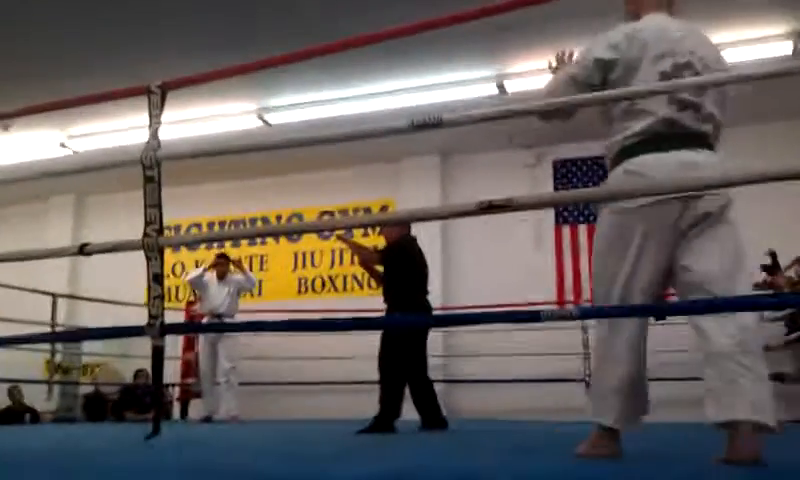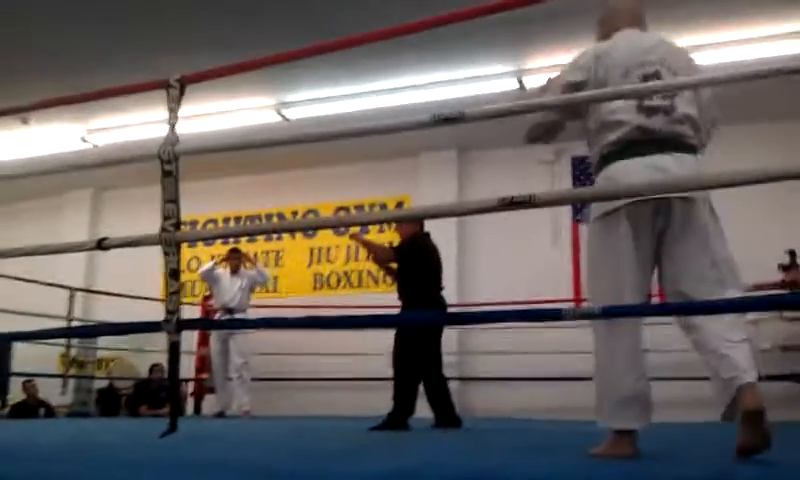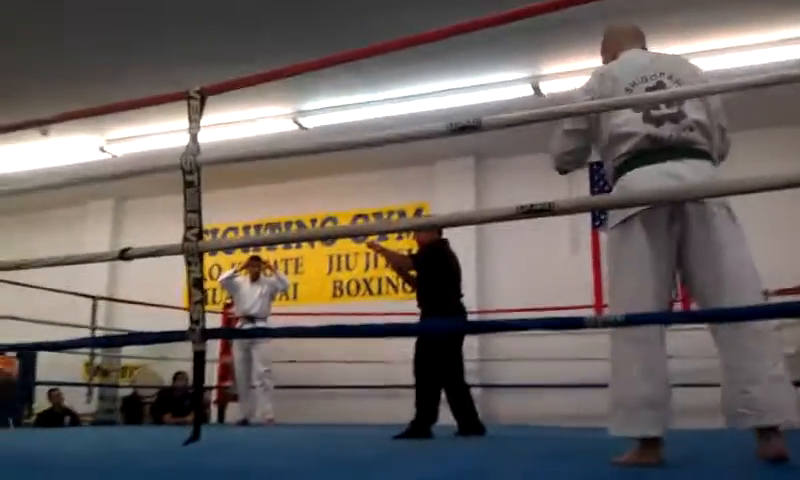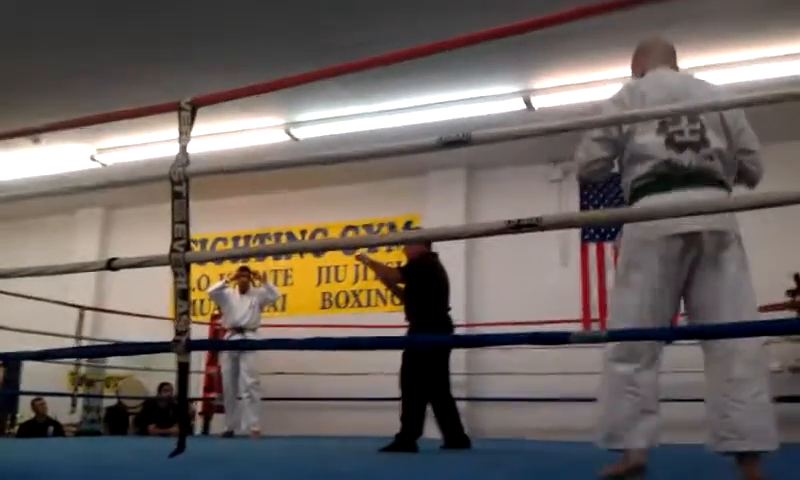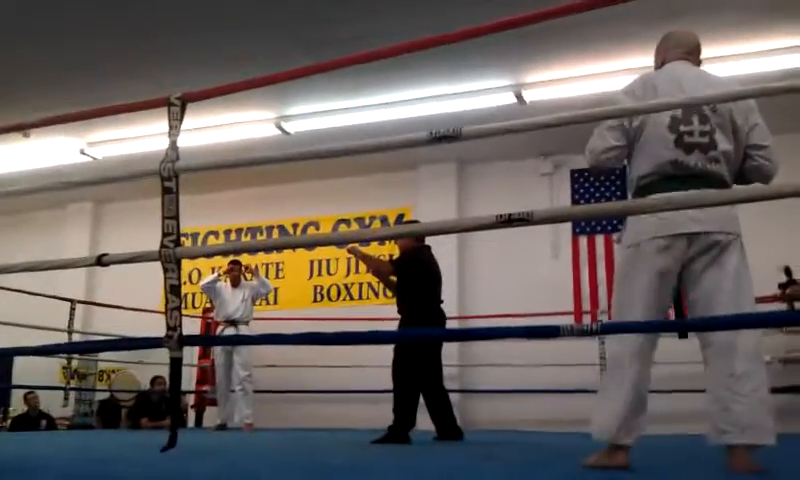
dt=0.3s
person 1, frame 1
left shoulder: (621, 39)
right shoulder: (709, 47)
left elbow: (555, 104)
left wrist: (562, 74)
left hip: (644, 176)
right hip: (703, 171)
left knee: (621, 306)
right knee: (723, 300)
left ankle: (608, 431)
right ankle: (743, 429)
person 1, frame 2
left shoulder: (593, 60)
right shoulder: (683, 58)
left elbow: (540, 126)
right elbow: (704, 129)
left wrist: (552, 94)
left hip: (623, 181)
right hip: (682, 175)
left knee: (618, 308)
right knee: (709, 293)
left ankle: (623, 431)
right ankle: (745, 390)
person 1, frame 3
left shoulder: (601, 80)
right shoulder: (688, 69)
left elbow: (565, 156)
right elbow: (721, 143)
left wrist: (596, 139)
left hip: (640, 190)
right hip: (700, 183)
left knee: (638, 316)
right knee: (738, 304)
left ankle: (647, 439)
person 1, frame 4
left shoulder: (628, 96)
right shoulder: (716, 95)
left elbow: (588, 166)
right elbow: (752, 168)
left wrist: (626, 158)
left hip: (654, 216)
right hip: (713, 214)
left knee: (632, 336)
right knee: (733, 336)
person 1, frame 5
left shoulder: (640, 88)
right shoulder: (733, 93)
left elbow: (601, 155)
right elbow: (764, 166)
left hip: (656, 218)
right hip: (715, 217)
left knee: (631, 334)
right knee: (732, 330)
left ankle: (616, 442)
right ankle: (741, 446)
person 2, frame 1
left shoulder: (403, 247)
right shoulder: (406, 251)
left elbow: (373, 257)
right elbow: (392, 282)
left wrist: (347, 241)
right wrist: (370, 269)
left hip: (405, 317)
right hip: (412, 317)
left knee: (392, 367)
right knee: (415, 370)
left ankle: (385, 420)
right ankle: (433, 418)
person 2, frame 2
left shoulder: (416, 243)
right shoulder: (421, 247)
left elbow: (388, 254)
right elbow: (407, 278)
left wrist: (361, 240)
right wrist: (385, 267)
left hip: (420, 313)
right hip: (427, 313)
left knee: (407, 364)
right knee: (428, 367)
left ankle: (399, 417)
right ankle: (447, 416)
person 2, frame 3
left shoulder: (435, 251)
right shoulder: (440, 254)
left elbow: (405, 262)
right elbow: (426, 285)
left wrist: (379, 249)
right wrist: (403, 274)
left hip: (440, 320)
right hip: (448, 320)
left knee: (428, 372)
right knee: (450, 375)
left ankle: (422, 425)
right ankle: (470, 424)
person 2, frame 4
left shoulder: (423, 264)
right shoulder: (430, 266)
left elbow: (394, 274)
right elbow: (414, 299)
left wrist: (367, 261)
right wrist: (392, 287)
left hip: (427, 333)
right hip: (435, 333)
left knee: (414, 386)
right knee: (437, 389)
left ankle: (407, 439)
right ankle: (456, 437)
person 2, frame 5
left shoulder: (415, 257)
right shoulder: (423, 258)
left elbow: (386, 267)
right elbow: (407, 290)
left wrist: (358, 253)
right wrist: (383, 278)
left hip: (419, 325)
right hip: (428, 325)
left knee: (406, 377)
right knee: (430, 380)
left ankle: (400, 430)
right ankle: (448, 429)
person 3, frame 1
left shoulder: (235, 280)
right shoulder: (206, 280)
left elbow: (252, 284)
right elbow: (190, 279)
left wrist: (241, 269)
right wrist: (207, 268)
right hip: (208, 325)
left knee: (227, 369)
right knee: (206, 371)
left ankle: (231, 412)
right ankle: (210, 411)
person 3, frame 2
left shoulder: (248, 275)
right shoulder: (219, 275)
left elbow: (264, 278)
right elbow: (202, 272)
left wrist: (252, 263)
right wrist: (219, 261)
right hip: (220, 320)
left knee: (239, 364)
right knee: (219, 366)
left ankle: (244, 406)
right ankle: (223, 406)
person 3, frame 3
left shoulder: (268, 283)
right shoulder: (239, 283)
left elbow: (285, 285)
right elbow: (222, 280)
left wrist: (272, 269)
right wrist: (239, 269)
left hip: (259, 328)
right hip: (242, 328)
left knee: (262, 372)
right knee: (241, 374)
left ankle: (267, 414)
right ankle: (246, 413)
person 3, frame 4
left shoulder: (258, 294)
right shoulder: (228, 294)
left elbow: (275, 295)
right elbow: (211, 292)
left wrist: (263, 281)
right wrist: (229, 280)
left hip: (249, 340)
right hip: (230, 339)
left knee: (250, 384)
right knee: (229, 385)
left ankle: (253, 426)
right ankle: (231, 425)
person 3, frame 5
left shoulder: (250, 287)
right shoulder: (219, 288)
left elbow: (267, 288)
right elbow: (204, 285)
left wrist: (255, 273)
right wrist: (221, 273)
left hip: (241, 333)
right hip: (223, 333)
left knee: (243, 376)
right knee: (222, 378)
left ankle: (246, 419)
right ankle: (223, 418)
